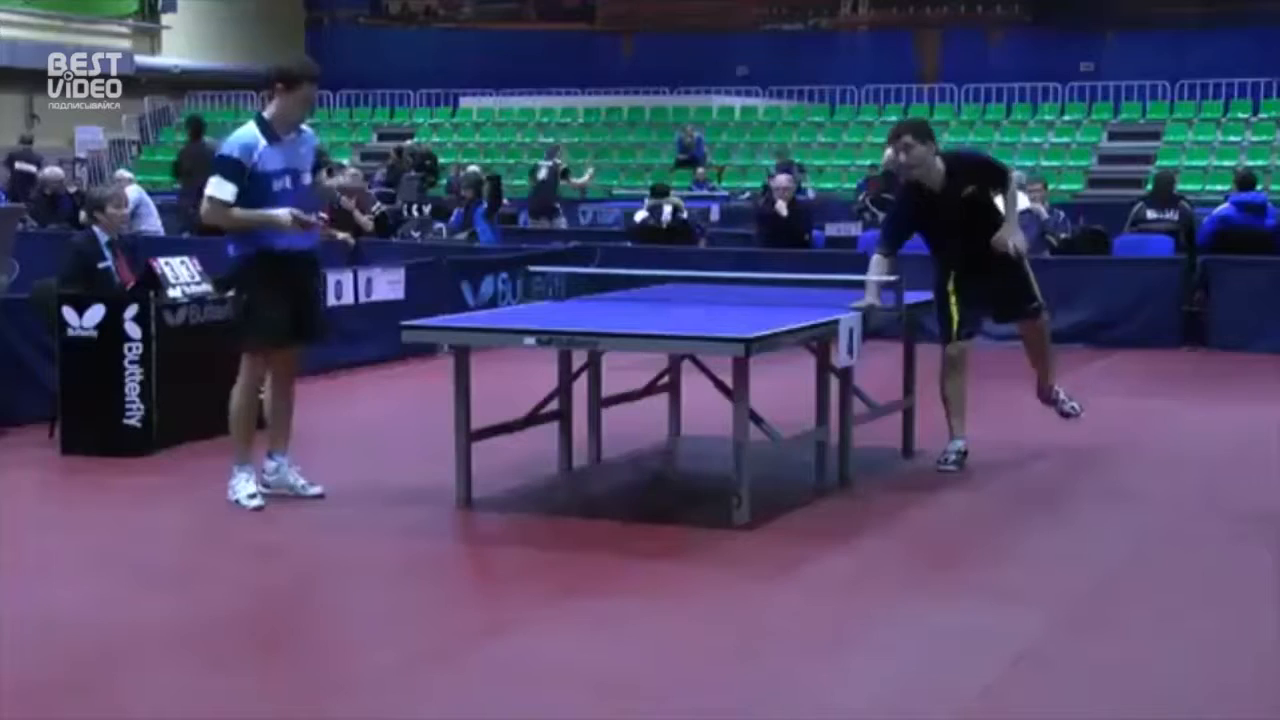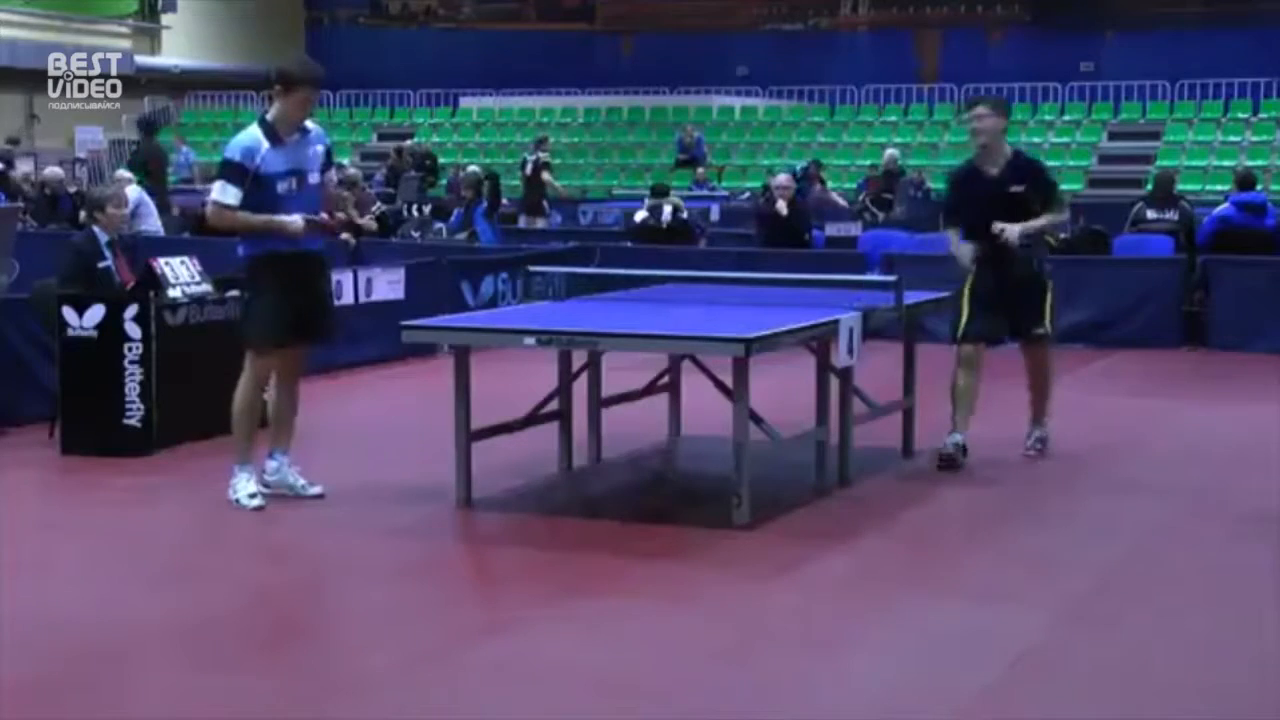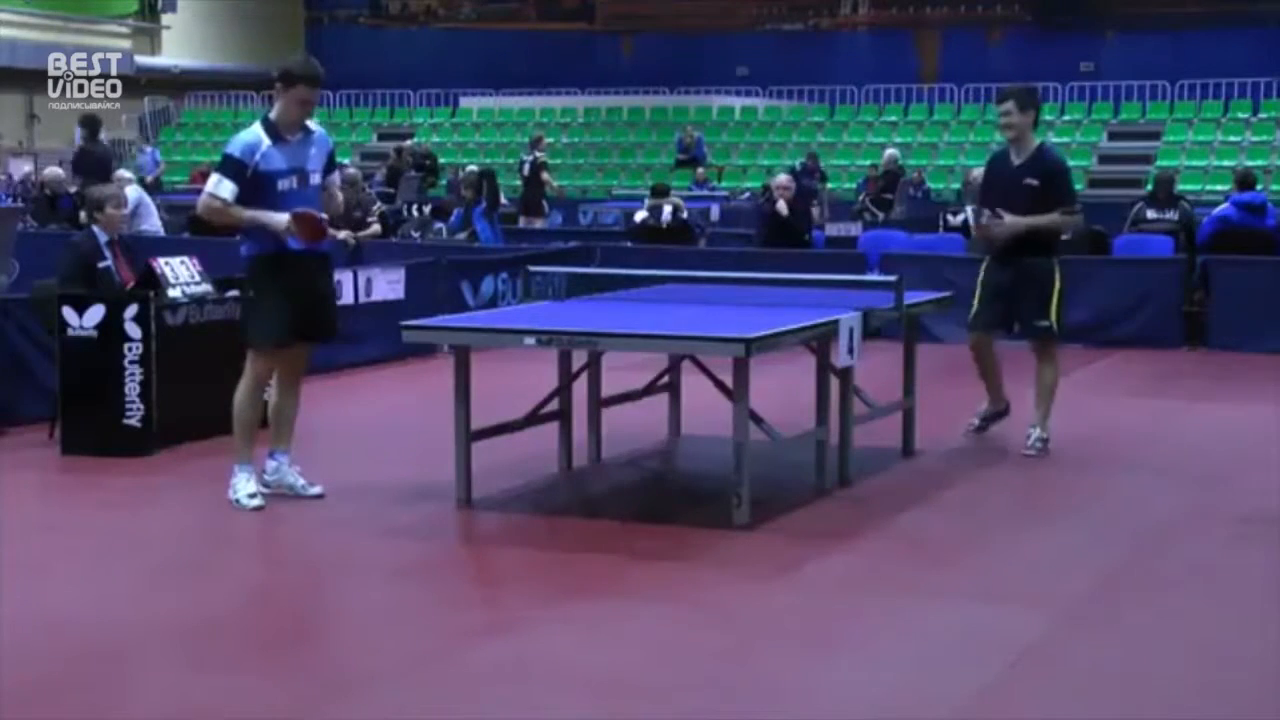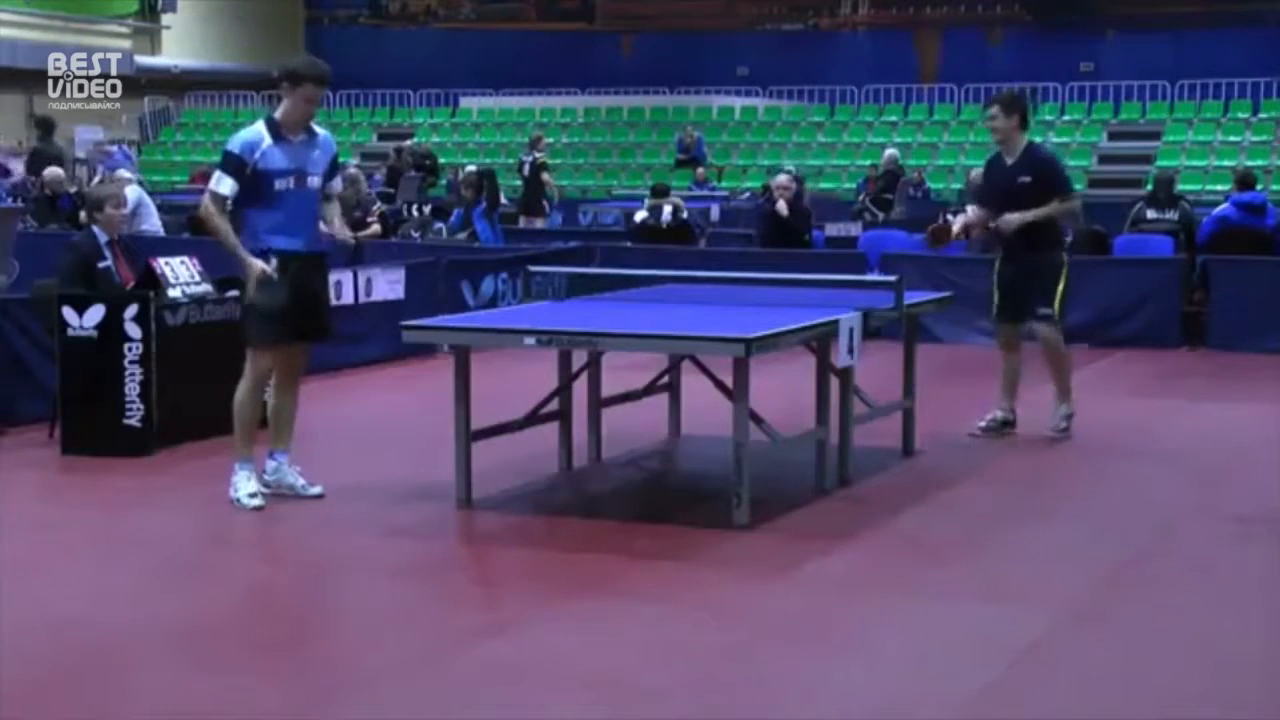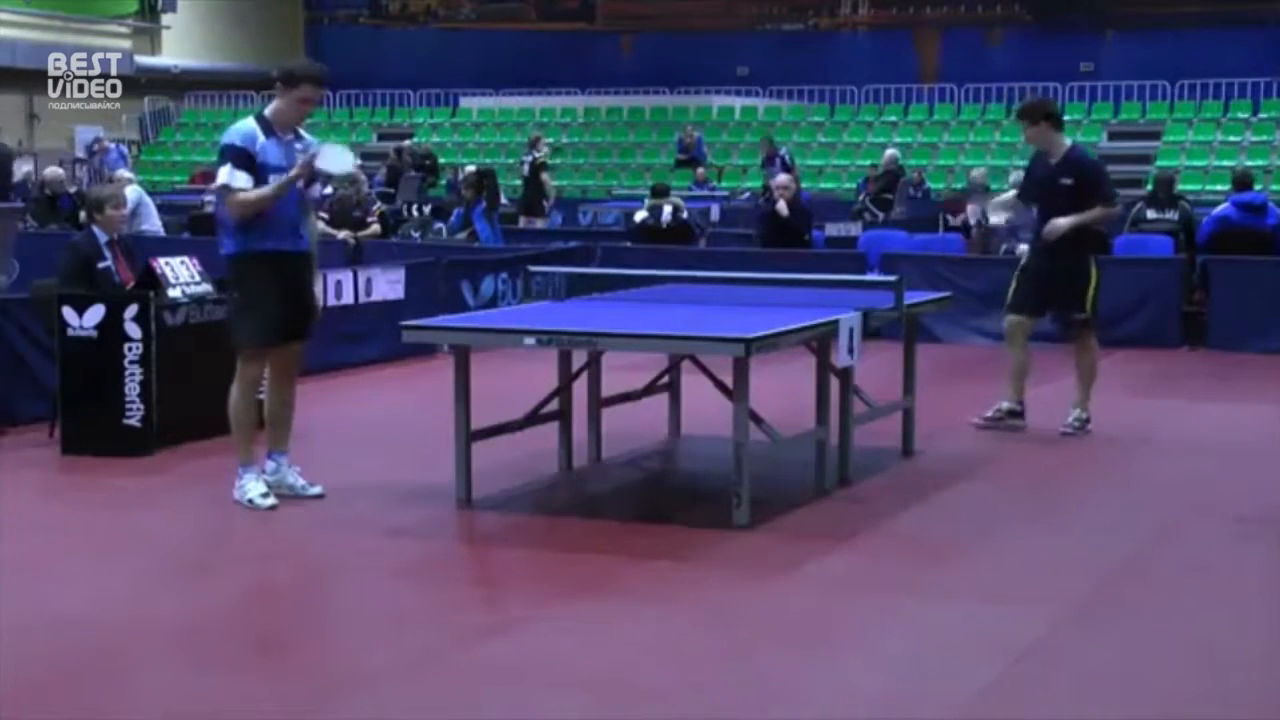
dt=0.5s
person 1, frame 1
left shoulder: (308, 139)
right shoulder: (242, 145)
right elbow: (211, 211)
right wrist: (268, 218)
left hip: (301, 264)
right hip: (261, 267)
left knee: (287, 370)
right knee: (255, 369)
left ankle: (277, 465)
right ankle: (241, 472)
person 1, frame 2
left shoulder: (317, 138)
right shoulder: (246, 147)
right elbow: (216, 214)
left wrist: (331, 215)
right wrist: (279, 222)
left hip: (309, 264)
right hip: (268, 268)
left knee: (292, 369)
right knee: (259, 369)
left ankle: (278, 466)
right ankle: (242, 472)
person 1, frame 3
left shoulder: (321, 140)
right shoulder: (249, 144)
right elbow: (208, 206)
left wrist: (333, 203)
right wrist: (264, 218)
left hip: (313, 264)
right hip: (270, 267)
left knee: (294, 369)
right knee: (260, 368)
left ankle: (278, 465)
right ankle: (242, 472)
person 1, frame 4
left shoulder: (325, 144)
right shoulder: (249, 143)
right elbow: (210, 206)
left wrist: (336, 222)
right wrist: (247, 258)
left hip: (310, 266)
right hip: (269, 269)
left knee: (293, 368)
right knee: (260, 367)
left ankle: (278, 465)
right ankle: (243, 470)
person 1, frame 5
left shoulder: (305, 143)
right shoulder: (242, 137)
right elbow: (236, 206)
left wrist: (312, 272)
right wrist: (290, 179)
left hip: (294, 264)
right hip: (253, 265)
left knee: (287, 368)
right knee: (251, 369)
left ankle: (278, 465)
right ankle: (246, 473)
person 2, frame 1
left shoulder: (971, 164)
right shoulder: (907, 201)
left elbow: (1008, 183)
right elbow: (884, 250)
left wrist: (1011, 225)
right wrist: (872, 292)
left hip: (1002, 258)
right hip: (957, 274)
left knee: (1035, 323)
right knee: (954, 353)
left ankle: (1048, 387)
right ankle: (957, 441)
person 2, frame 2
left shoulder: (1029, 168)
right shoulder: (963, 177)
left elbow: (1059, 215)
right elbow: (951, 226)
left wrist: (1022, 228)
right wrist: (959, 247)
left hip: (1026, 271)
right hip: (983, 274)
left knee: (1037, 353)
right knee: (968, 354)
left ankle: (1038, 426)
right ankle: (957, 437)
person 2, frame 3
left shoulder: (1052, 164)
right shoulder: (995, 163)
left elbow: (1072, 219)
left wrist: (1022, 224)
right wrist: (984, 225)
left hip: (1038, 266)
right hip: (998, 265)
left knee: (1043, 346)
right knee: (979, 339)
left ankle: (1040, 428)
right ankle: (996, 403)
person 2, frame 4
left shoulder: (1043, 160)
right shoulder: (993, 166)
left elbow: (1070, 204)
right elbow: (985, 211)
left wrist: (1025, 217)
right wrist: (964, 221)
left hip: (1046, 258)
right hip: (1010, 260)
left knee: (1046, 332)
right knee: (1007, 336)
left ankle: (1065, 405)
right ankle: (1005, 413)
person 2, frame 5
left shoulder: (1085, 164)
right shoulder: (1037, 164)
left elbow: (1112, 208)
right elbow: (1021, 200)
left wrist: (1072, 221)
right wrist: (986, 204)
left hip: (1076, 261)
right hip: (1039, 258)
left knee: (1082, 334)
right knee: (1014, 326)
left ankle: (1081, 411)
right ankle: (1013, 405)
